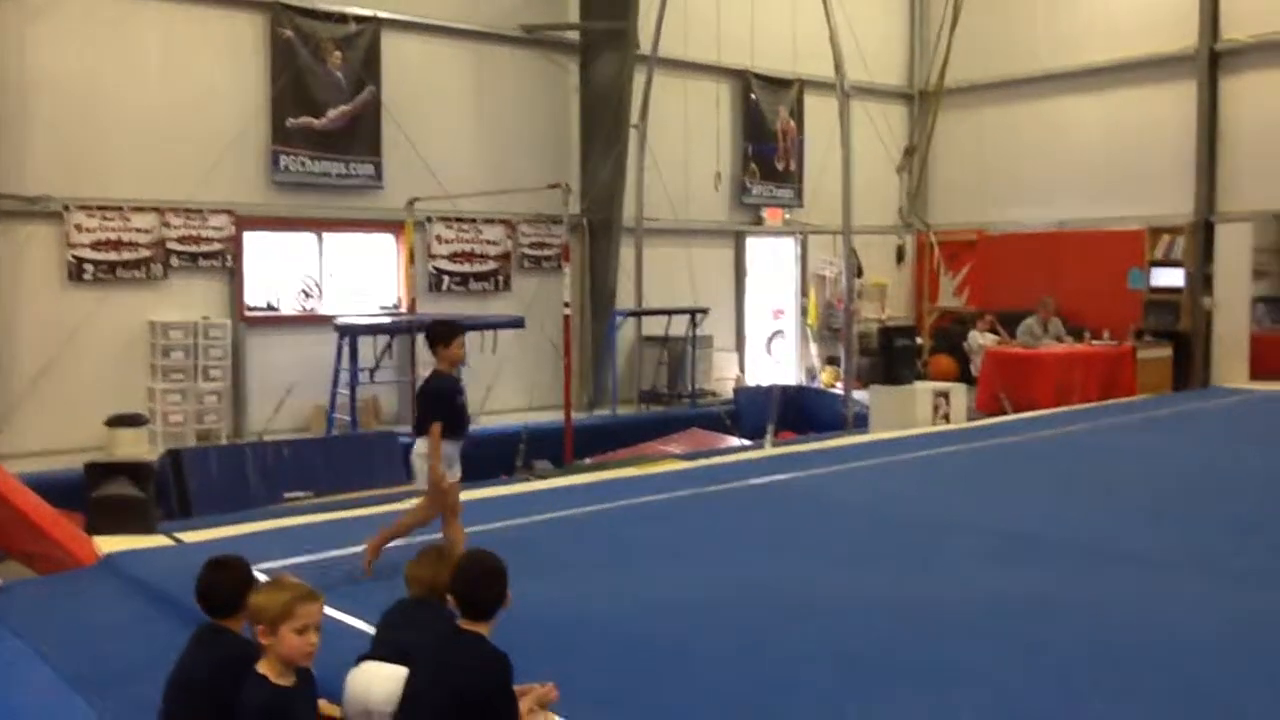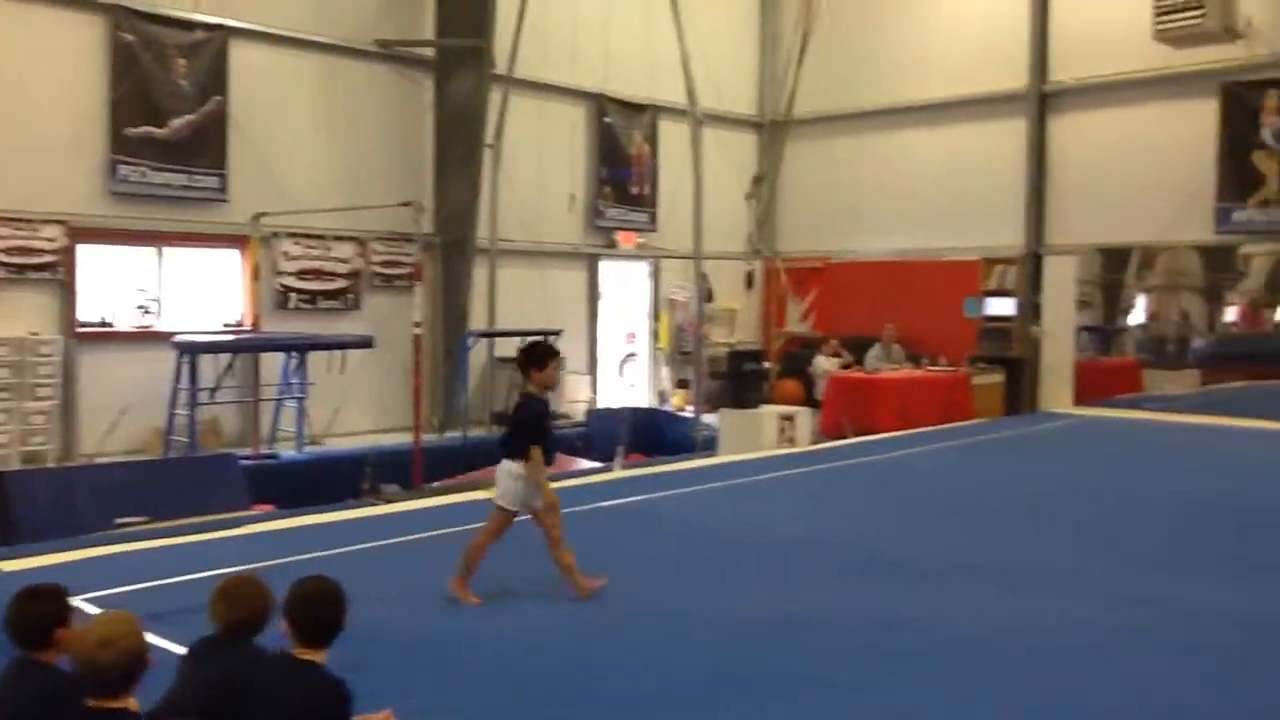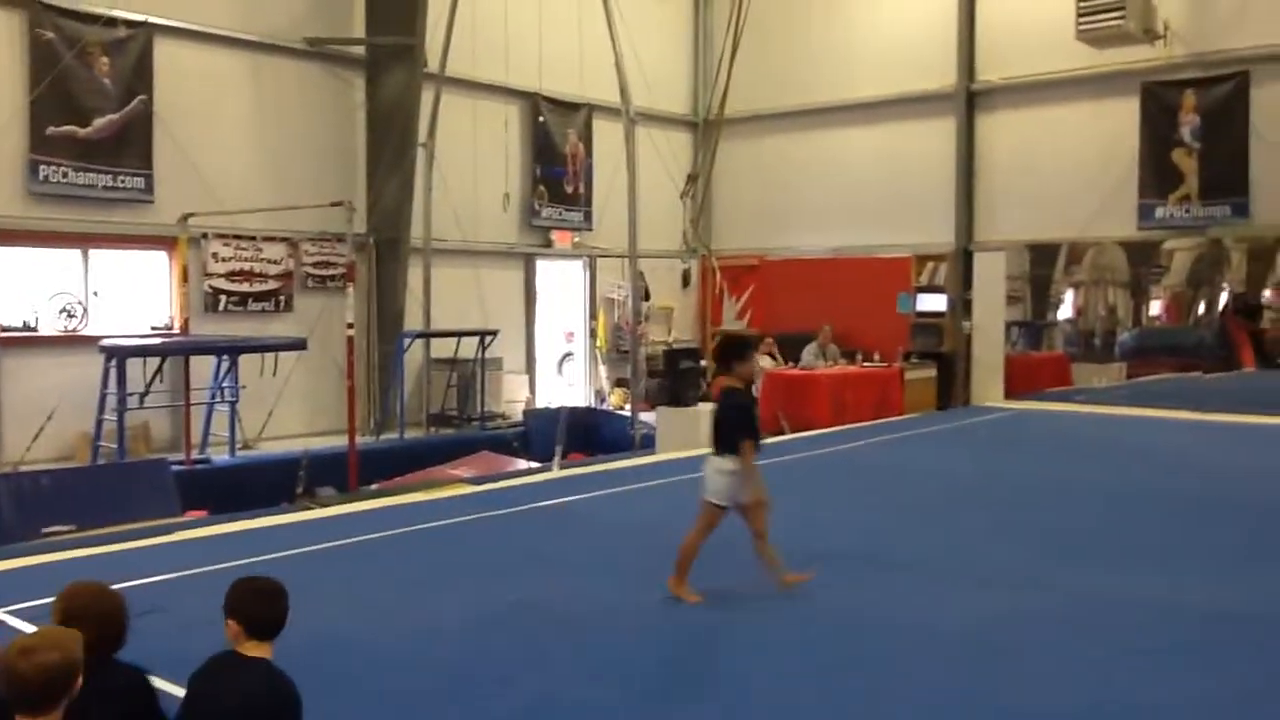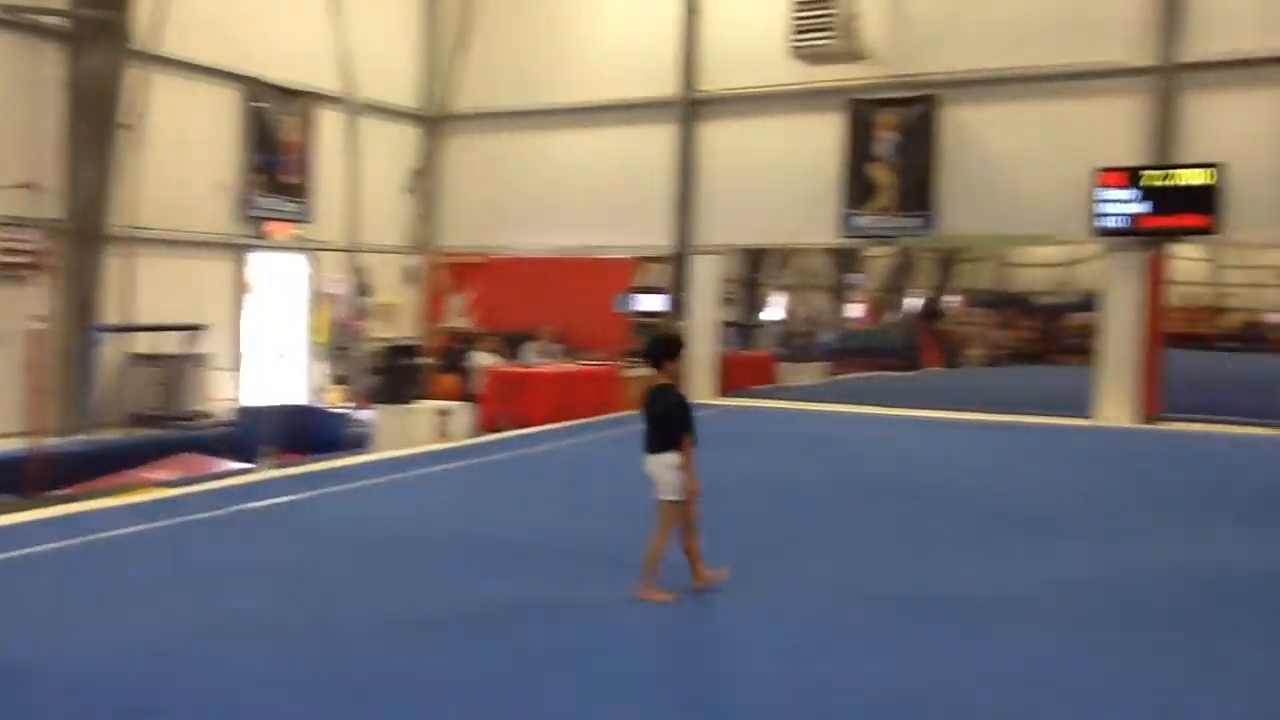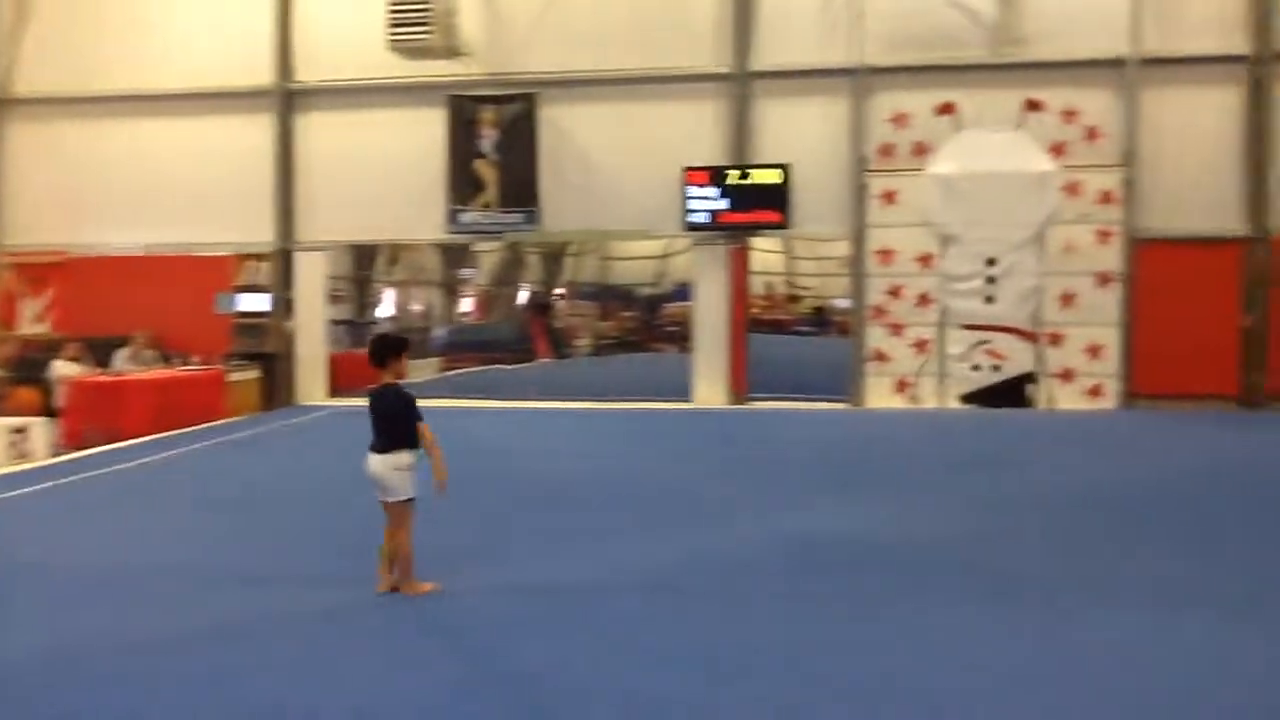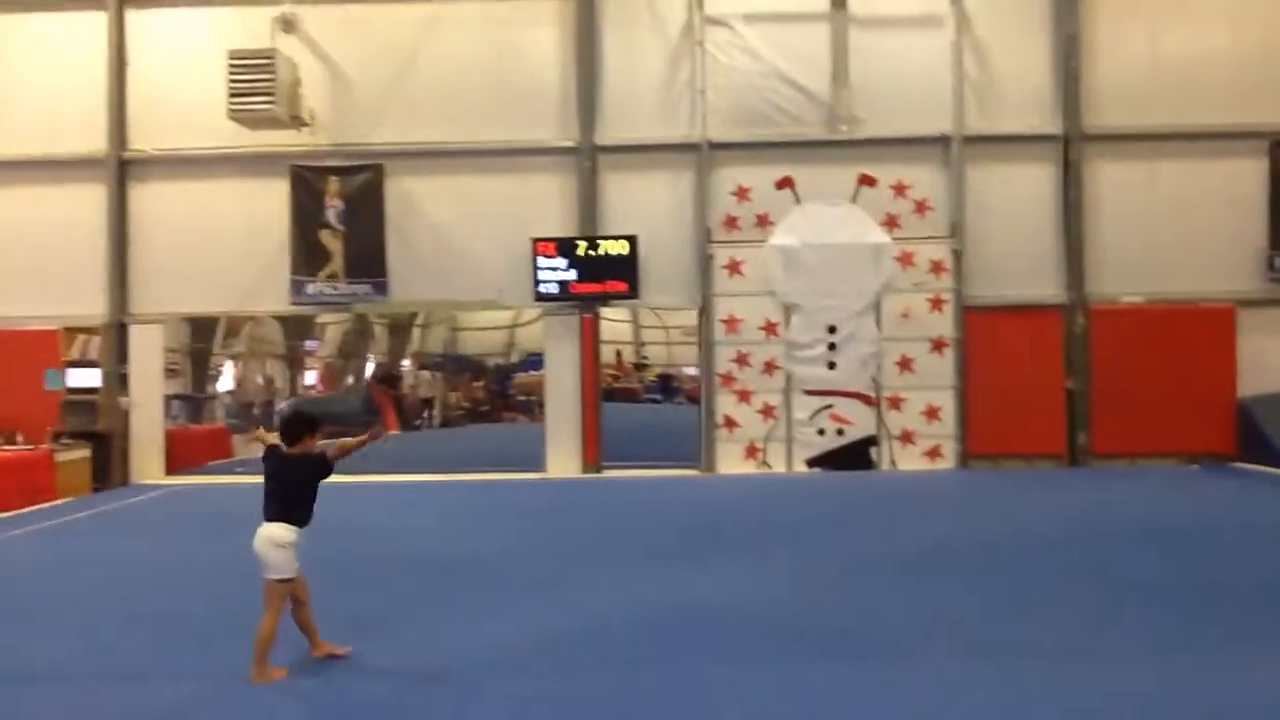
dt=0.7s
person 1, frame 1
left shoulder: (453, 381)
right shoulder: (436, 384)
right elbow: (434, 428)
right wrist: (437, 466)
left hip: (449, 451)
right hip: (431, 452)
left knee: (452, 512)
right knee: (426, 513)
right ankle: (377, 543)
person 1, frame 2
left shoulder: (538, 404)
right shoulder: (530, 409)
right elbow: (534, 454)
right wrist: (546, 492)
left hip: (528, 475)
right hip: (518, 475)
left knee: (555, 533)
right knee: (491, 534)
left ankle: (578, 582)
right ankle: (460, 583)
person 1, frame 3
left shoulder: (727, 395)
right shoulder: (739, 401)
right elbow: (745, 447)
right wrist: (755, 487)
left hip: (731, 467)
right hip: (727, 470)
left knee: (759, 526)
right knee: (703, 529)
left ankle: (781, 575)
right ankle: (678, 583)
person 1, frame 4
left shoulder: (652, 394)
right shoulder: (675, 399)
right elbow: (685, 441)
right wrist: (692, 478)
left hip: (656, 459)
right hip: (669, 463)
left knee: (688, 521)
right knee: (665, 528)
left ankle: (700, 573)
right ankle: (646, 587)
person 1, frame 5
left shoulder: (376, 394)
right shoulder: (402, 398)
right elbow: (423, 432)
right wrist: (438, 464)
left hip: (376, 460)
right hip: (396, 463)
left knee: (393, 526)
right knee: (402, 528)
left ankle: (387, 578)
right ankle: (409, 584)
person 1, frame 6
left shoulder: (275, 456)
right shoulder: (307, 464)
left elbow: (269, 439)
right elbow: (337, 449)
left wrist: (261, 435)
right wrist: (366, 439)
left hip: (271, 535)
right hip: (279, 538)
left knee: (301, 597)
right knee: (274, 609)
left ankle: (318, 646)
right ankle: (260, 670)
